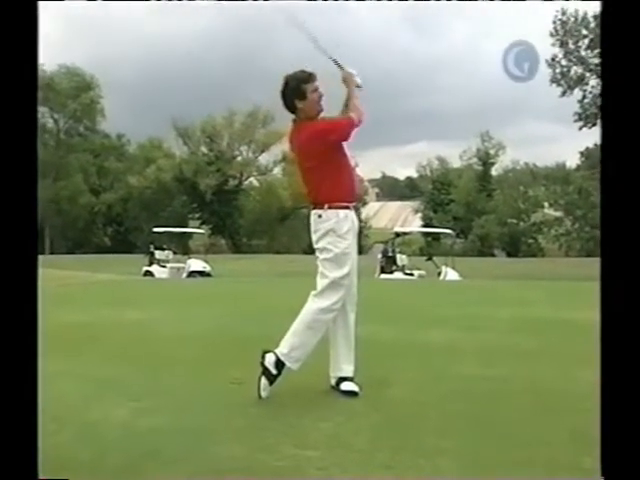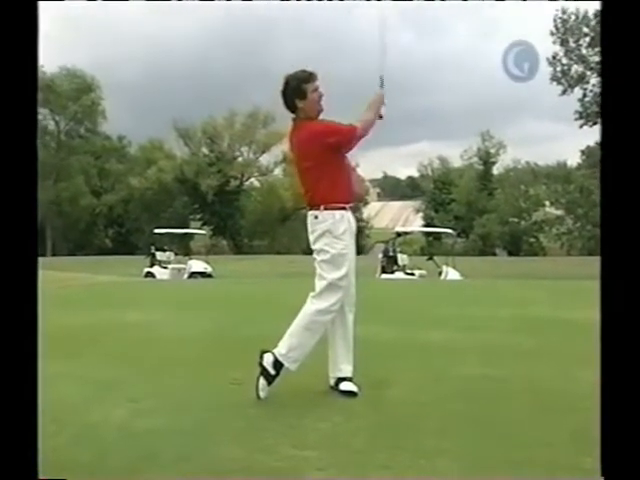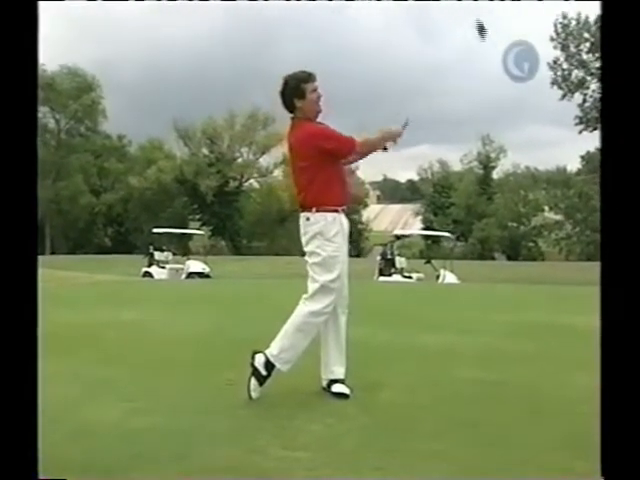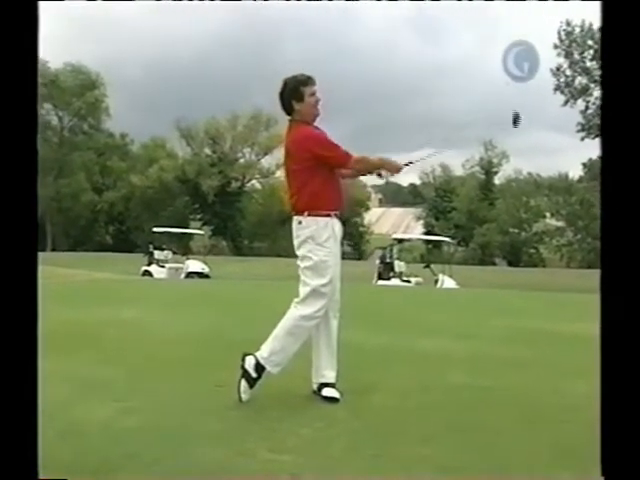
dt=0.3s
person 1, frame 1
left shoulder: (302, 131)
right shoulder: (318, 131)
left elbow: (343, 123)
right elbow: (355, 118)
right wrist: (351, 88)
left hip: (338, 217)
right hip: (334, 219)
left knee: (345, 298)
right knee: (329, 296)
left ankle: (341, 373)
right ankle: (278, 359)
person 1, frame 2
left shoulder: (303, 132)
right shoulder: (317, 132)
left elbow: (349, 134)
right elbow: (359, 130)
right wrist: (375, 106)
left hip: (336, 218)
right hip: (331, 219)
left knee: (344, 299)
right knee: (327, 297)
left ankle: (340, 373)
right ankle: (277, 360)
person 1, frame 3
left shoulder: (303, 132)
right shoulder: (313, 133)
left elbow: (341, 158)
right elbow: (358, 148)
left wrist: (377, 142)
right wrist: (386, 136)
left hip: (330, 220)
right hip: (324, 222)
left knee: (336, 301)
right knee: (320, 299)
left ankle: (333, 375)
right ankle: (269, 360)
person 1, frame 4
left shoulder: (303, 135)
right shoulder: (308, 137)
left elbow: (338, 170)
right elbow: (352, 163)
left wrist: (375, 167)
right wrist: (383, 163)
left hip: (324, 225)
right hip: (316, 226)
left knee: (328, 305)
right knee: (312, 303)
left ankle: (324, 378)
right ankle: (260, 363)
